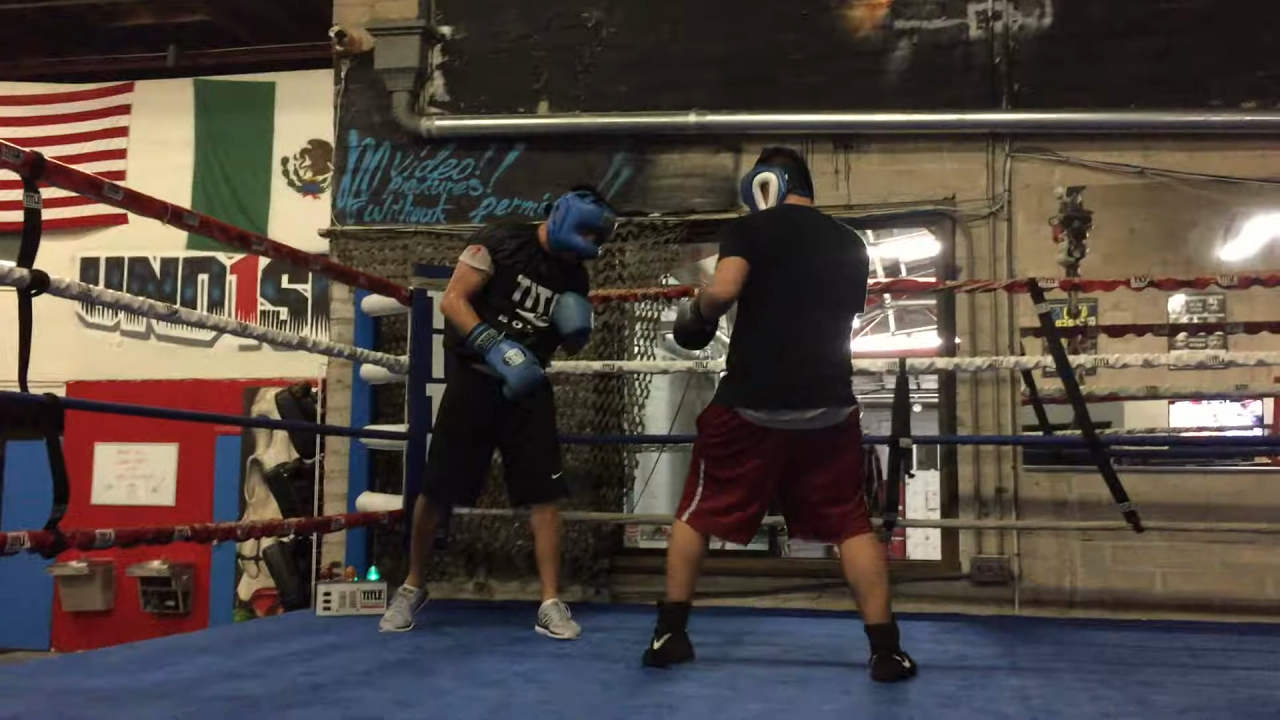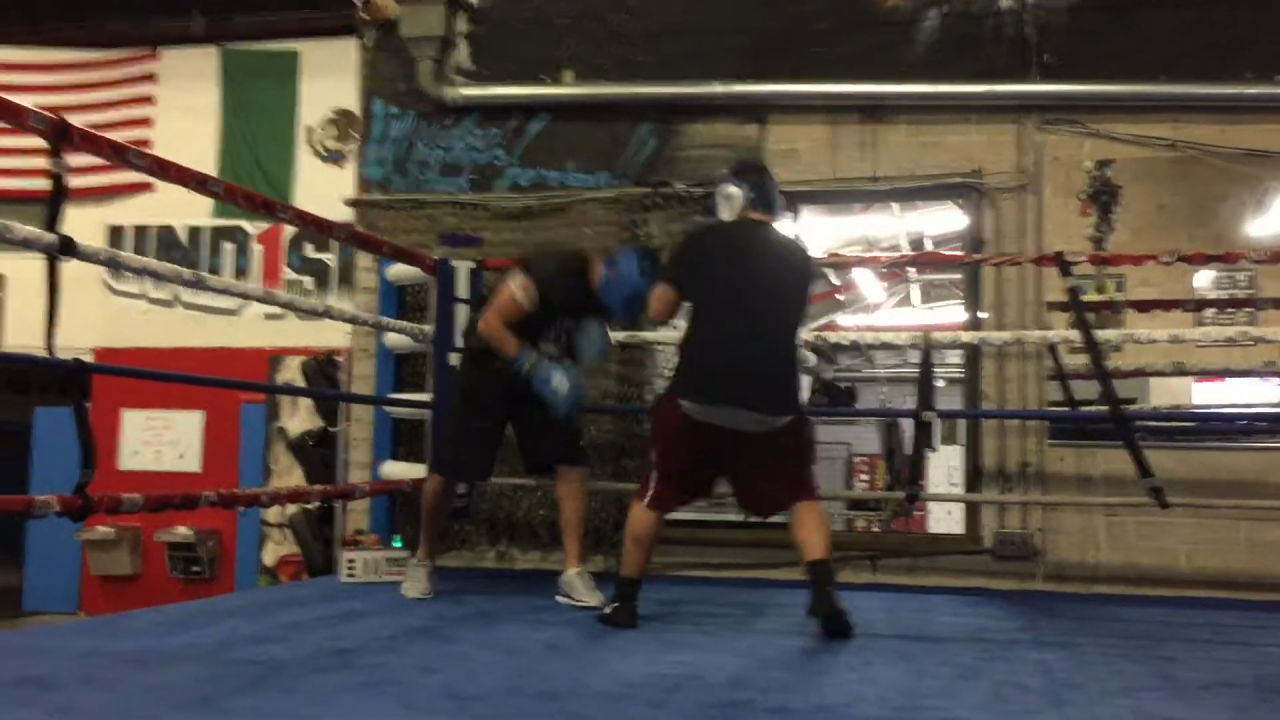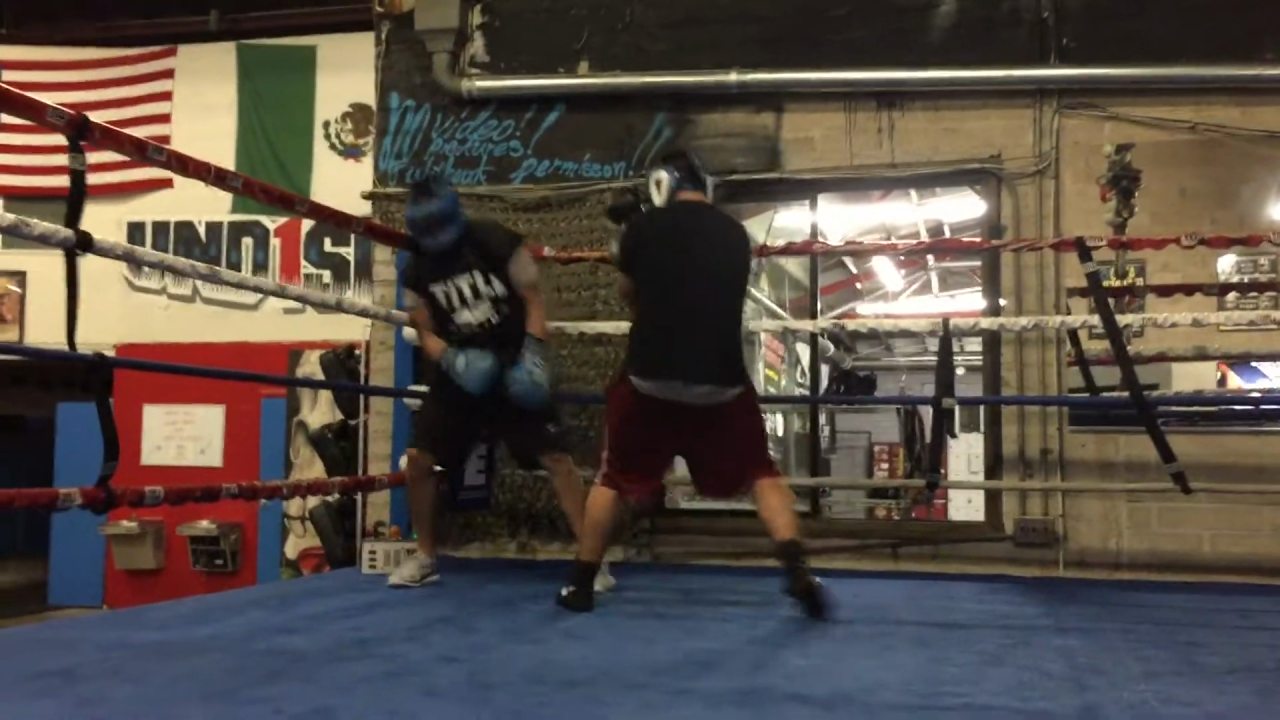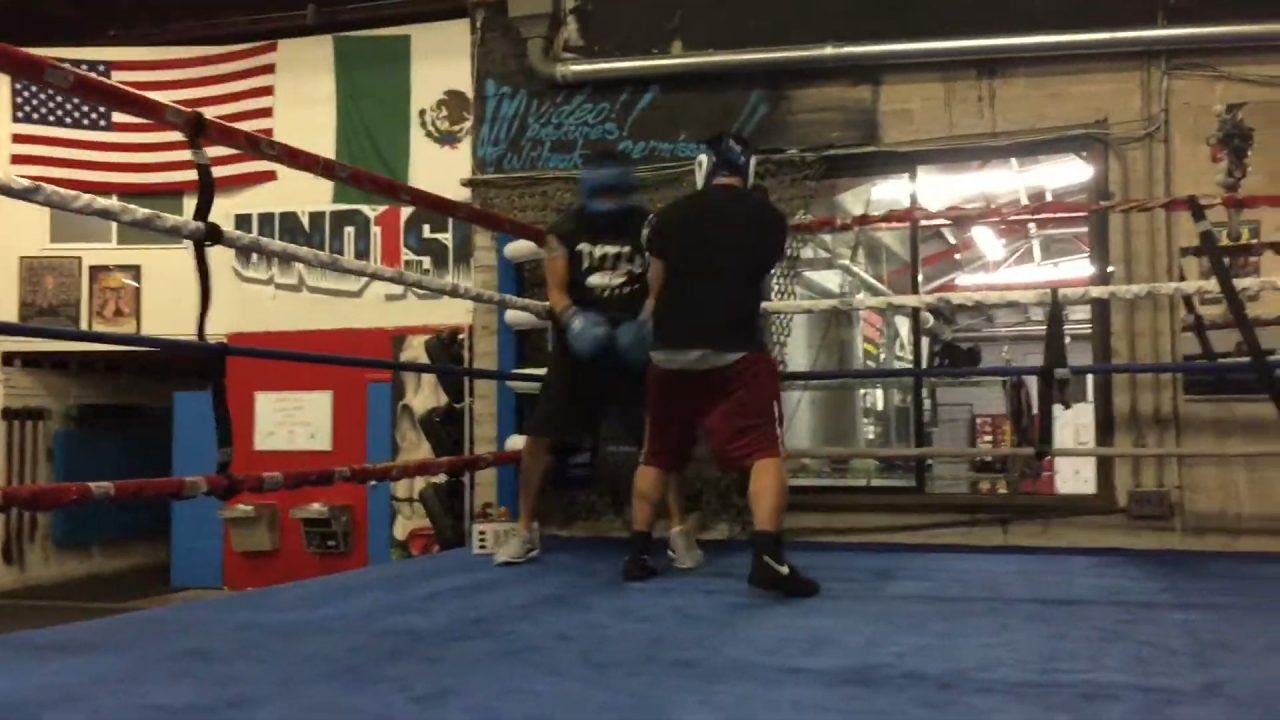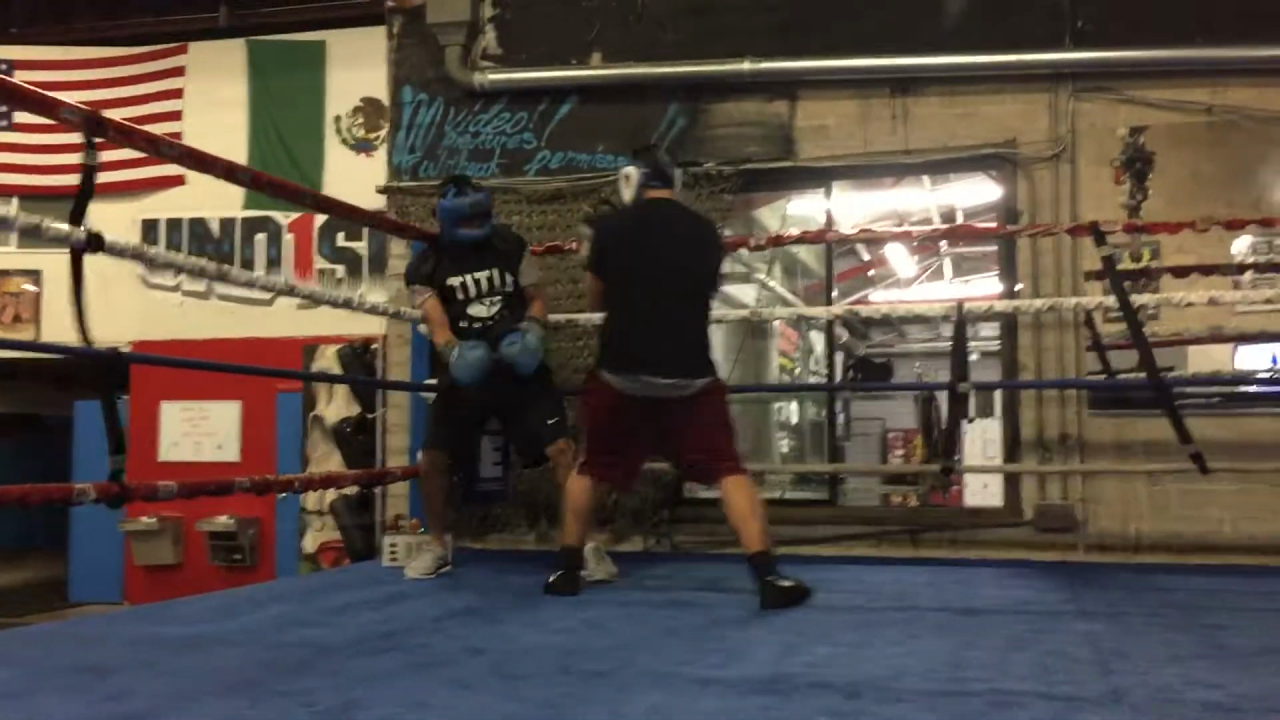
dt=1s
person 1, frame 1
left shoulder: (751, 229)
right shoulder: (851, 243)
left elbow: (722, 289)
left wrist: (696, 314)
left hip: (750, 403)
right hip: (828, 406)
left knee: (697, 512)
right knee: (851, 524)
left ankle: (671, 632)
right ankle: (885, 649)
person 1, frame 2
left shoulder: (701, 241)
right shoulder: (798, 258)
left elbow: (657, 312)
left wrist: (684, 281)
left hip: (696, 397)
right hip: (772, 405)
left knee: (654, 497)
right knee: (801, 498)
left ankle: (623, 600)
right ankle: (823, 592)
person 1, frame 3
left shoulder: (645, 227)
right shoulder: (736, 235)
left hip: (650, 379)
right hip: (721, 383)
left knee: (612, 481)
right knee: (761, 474)
left ankle: (581, 584)
right ankle: (796, 570)
person 1, frame 4
left shoulder: (672, 215)
right shoulder: (768, 216)
left elbow: (655, 283)
left hip: (672, 353)
right hip: (736, 353)
left knee: (656, 457)
right knee: (764, 453)
left ankle: (637, 553)
right ankle: (768, 555)
person 1, frame 5
left shoulder: (614, 227)
right shoulder: (706, 232)
left elbow: (595, 297)
left hip: (621, 374)
right hip: (689, 376)
left knee: (588, 468)
right knee: (729, 472)
left ankle: (566, 569)
right ankle: (769, 576)
person 2, frame 1
left shoulder: (573, 276)
right shoulder: (499, 243)
left elbow: (570, 346)
right elbow: (451, 300)
left wrist: (576, 330)
right wrist: (494, 347)
left hip: (529, 388)
right hip: (475, 379)
left knee: (545, 495)
right knee: (436, 490)
left ankle: (550, 604)
right ankle: (413, 587)
person 2, frame 2
left shoulder: (598, 296)
right shoulder: (546, 274)
right elbow: (489, 324)
left wrist: (589, 346)
right wrist: (538, 370)
left hip: (543, 379)
right hip: (489, 368)
left knee: (571, 465)
right knee: (449, 471)
left ankle: (573, 574)
right ankle: (423, 560)
person 2, frame 3
left shoulder: (499, 242)
right shoulder: (417, 271)
left elbow: (534, 299)
right elbow: (427, 334)
left wrist: (533, 356)
right wrist: (453, 361)
left hip: (514, 365)
right hip: (465, 370)
left knee: (555, 457)
right knee: (419, 458)
right ankle: (425, 557)
person 2, frame 4
left shoulder: (647, 227)
right shoulder: (566, 229)
right elbow: (556, 290)
left wrist: (644, 324)
right wrist: (574, 321)
left hip: (630, 343)
right hip: (581, 342)
right knee: (541, 435)
left ankle: (679, 530)
right ankle: (524, 532)
person 2, frame 5
left shoulder: (510, 246)
right shoulder: (425, 267)
left elbow: (536, 300)
right elbow: (438, 328)
left wrist: (531, 334)
right wrist: (455, 354)
left hip: (518, 365)
right hip: (469, 368)
left knee: (559, 447)
right knee: (433, 459)
left ankle: (587, 545)
right ankle: (437, 546)
